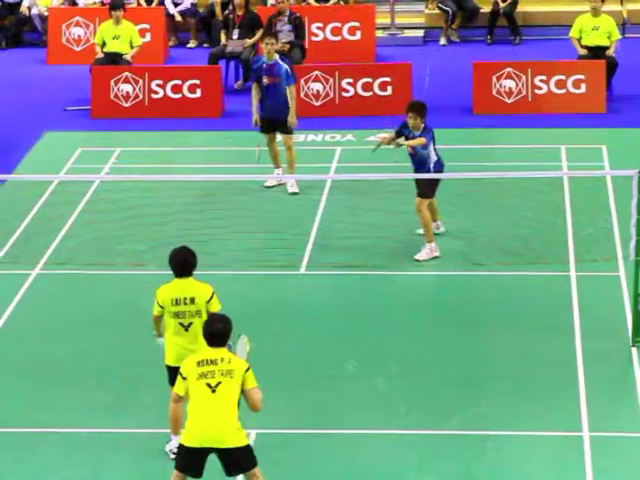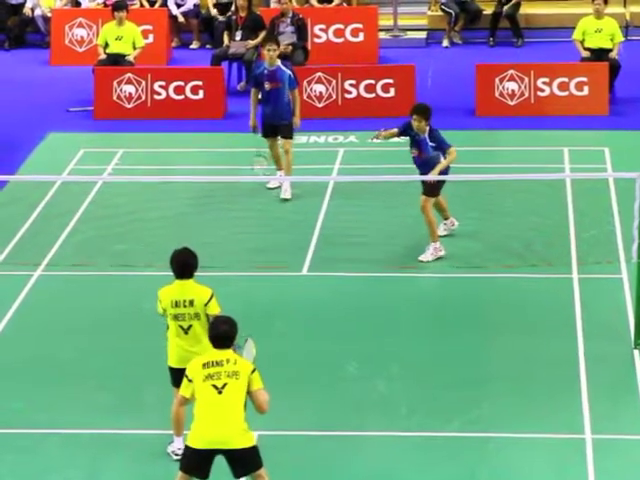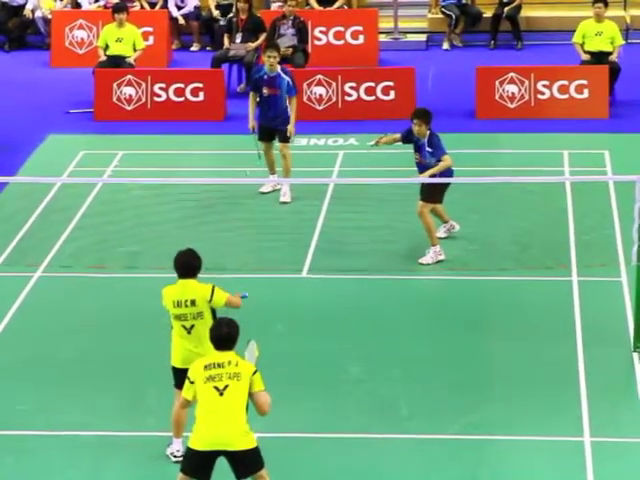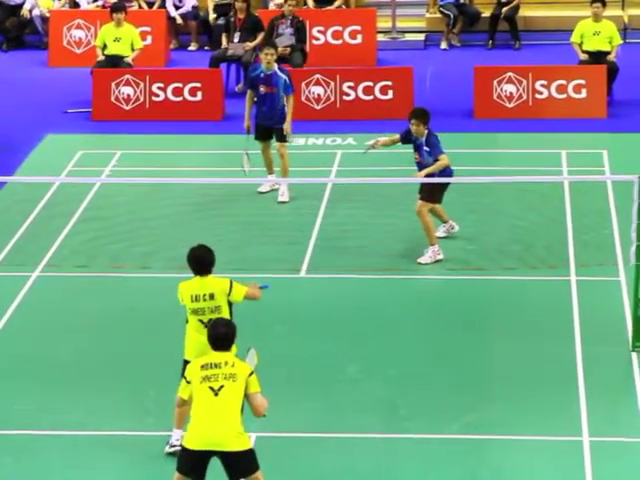
dt=0.7s
person 1, frame 1
left shoulder: (163, 292)
right shoulder: (205, 290)
left elbow: (156, 319)
left wrist: (158, 332)
left hip: (175, 354)
left ankle: (175, 443)
person 1, frame 2
left shoulder: (164, 294)
right shoulder: (205, 293)
left hip: (177, 356)
right hip: (204, 355)
left knee: (179, 399)
left ankle: (178, 444)
person 1, frame 3
left shoulder: (168, 293)
right shoulder: (207, 291)
right elbow: (237, 303)
right wrist: (235, 296)
left hip: (181, 357)
right hip: (208, 355)
left knee: (180, 400)
left ankle: (177, 446)
person 1, frame 4
left shoulder: (184, 288)
right shoulder: (224, 285)
right elbow: (255, 295)
right wrist: (254, 287)
left hip: (194, 351)
left ankle: (176, 438)
person 2, frame 1
left shoulder: (189, 363)
right shoulder: (240, 365)
left elbow: (176, 399)
right elbow: (256, 405)
right wrist: (257, 390)
left hip: (195, 435)
right hip: (230, 436)
person 2, frame 2
left shoulder: (195, 365)
right shoulder: (246, 366)
left elbow: (180, 402)
right elbow: (263, 407)
right wrist: (264, 393)
left hip: (201, 437)
right hip: (237, 437)
person 2, frame 3
left shoulder: (197, 367)
right shoulder: (248, 368)
left elbow: (182, 405)
right elbow: (264, 409)
right wrist: (266, 396)
left hip: (203, 439)
right hip: (238, 438)
person 2, frame 4
left shoulder: (194, 367)
right shoulder: (244, 369)
left elbow: (181, 402)
right elbow: (259, 411)
right wrist: (264, 402)
left hip: (197, 439)
right hip: (233, 439)
person 3, frame 1
left shoulder: (284, 65)
right shoulder: (257, 63)
left elbow: (291, 89)
right elbow: (256, 88)
left wrist: (292, 113)
right wrist: (255, 111)
left hip: (283, 112)
right hip: (266, 112)
left knee: (288, 143)
right knee: (270, 142)
left ankle: (291, 179)
right ankle: (279, 174)
person 3, frame 2
left shoulder: (286, 70)
right shoulder: (258, 70)
left elbow: (294, 92)
right elbow: (254, 93)
left wrist: (296, 115)
right wrist: (253, 117)
left hip: (285, 116)
right hip: (268, 115)
left knee: (287, 148)
right knee: (272, 146)
left ankle: (286, 184)
right ankle: (280, 174)
person 3, frame 3
left shoulder: (286, 76)
right shoulder: (257, 73)
left elbow: (292, 99)
right elbow: (253, 96)
left wrist: (292, 122)
right wrist: (252, 119)
left hip: (282, 120)
right hip: (264, 119)
left knee: (284, 151)
right knee: (266, 149)
left ankle: (286, 187)
right ankle: (274, 180)
person 3, frame 4
left shoulder: (283, 74)
right shoulder: (254, 72)
left elbow: (289, 98)
right elbow: (250, 95)
left wrist: (288, 121)
right wrist: (247, 118)
left hip: (279, 119)
right hip: (262, 119)
left knee: (282, 150)
right knee: (265, 148)
left ankle: (284, 186)
right ankle: (272, 180)
person 4, frame 1
left shoulder: (427, 131)
right shoulder: (406, 126)
left elbow: (421, 141)
right elbow: (394, 137)
left wrist: (404, 142)
right wrist: (386, 139)
left hip: (432, 170)
right hip: (420, 169)
left knee: (420, 205)
right knee: (427, 197)
left ankle: (431, 247)
right ankle: (436, 224)
person 4, frame 2
left shoulder: (434, 135)
right shoulder: (410, 127)
left elbow: (453, 154)
right elbow: (393, 132)
left wrist: (437, 169)
right wrist: (382, 135)
left hip: (437, 172)
right hip: (424, 171)
left knee: (425, 205)
right knee: (434, 197)
left ankle: (436, 247)
right ankle: (449, 222)
person 4, frame 3
left shoulder: (433, 140)
right shoulder: (412, 133)
left elbow: (448, 161)
right elbow: (395, 138)
left wrist: (427, 173)
right wrist: (383, 140)
left hip: (440, 177)
right hip: (429, 176)
left knee: (422, 210)
right knee: (430, 203)
left ankle: (436, 251)
right ankle: (449, 225)
person 4, frame 4
left shoulder: (431, 140)
right shoulder: (411, 133)
left elbow: (445, 161)
right elbow: (394, 140)
left wrist: (424, 172)
right wrist: (381, 142)
left hip: (440, 176)
right hip: (431, 176)
left knee: (421, 209)
right knee: (427, 203)
left ankle: (435, 251)
right ankle: (449, 225)
